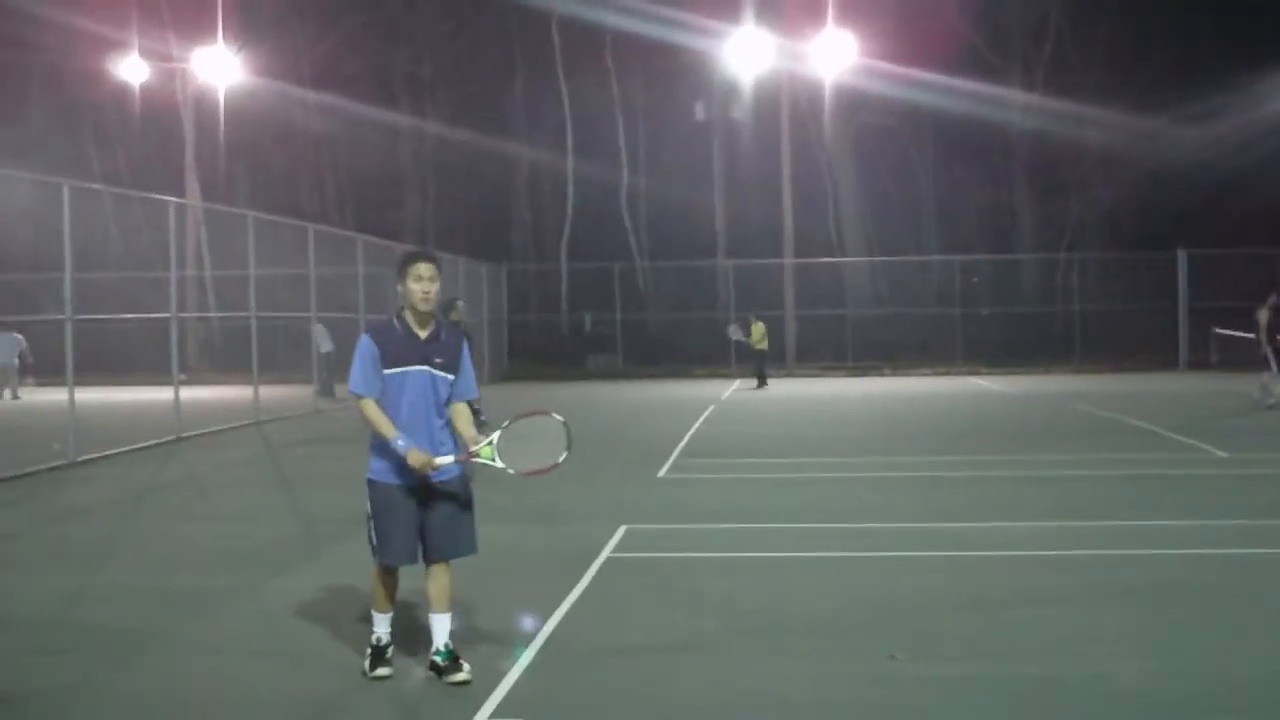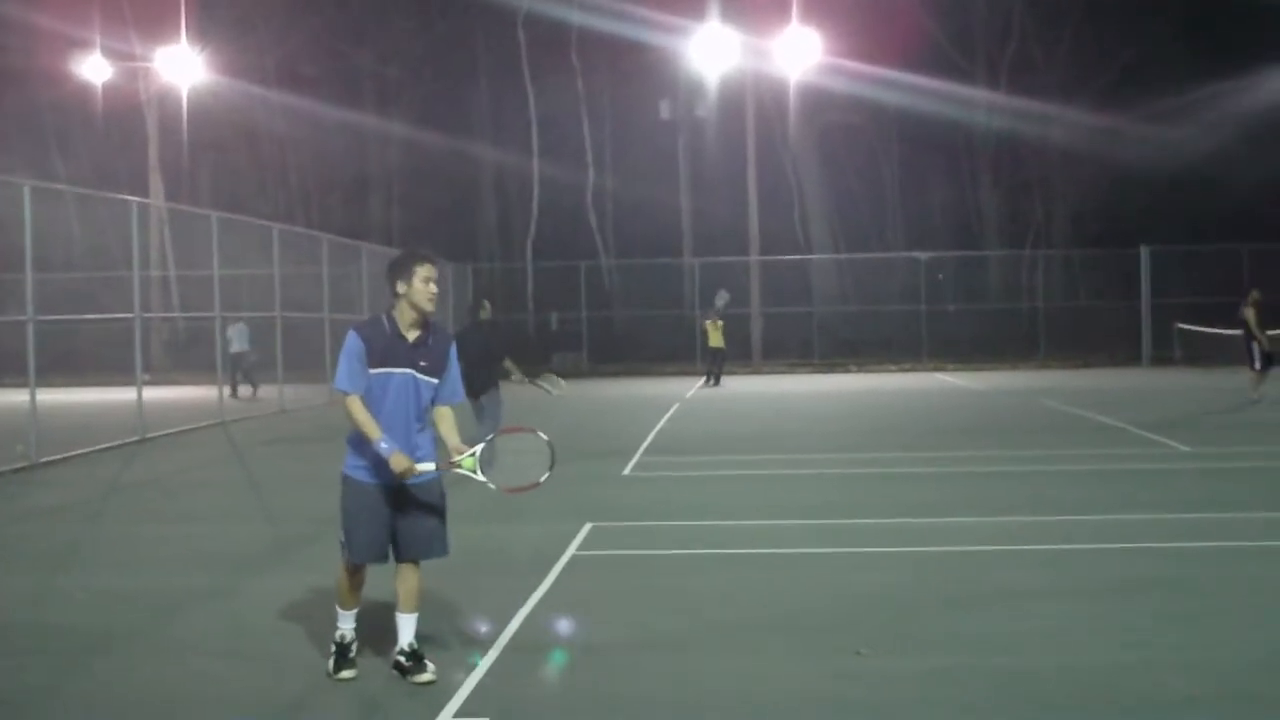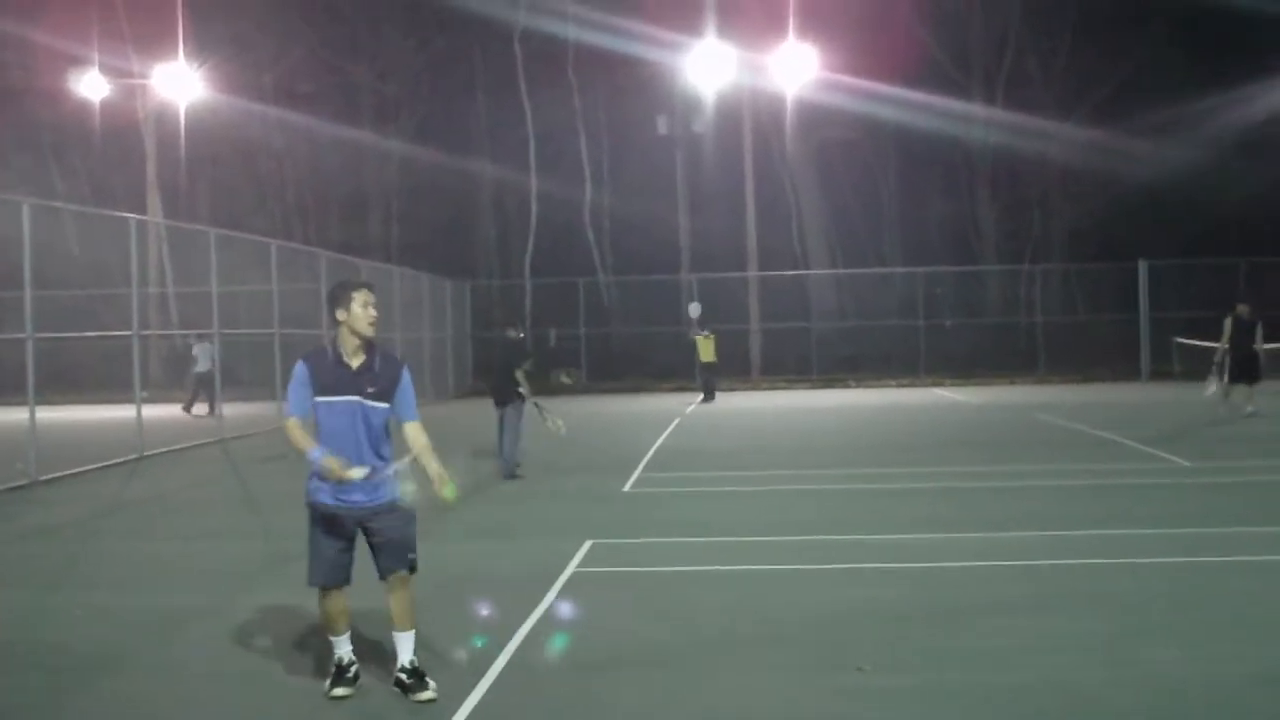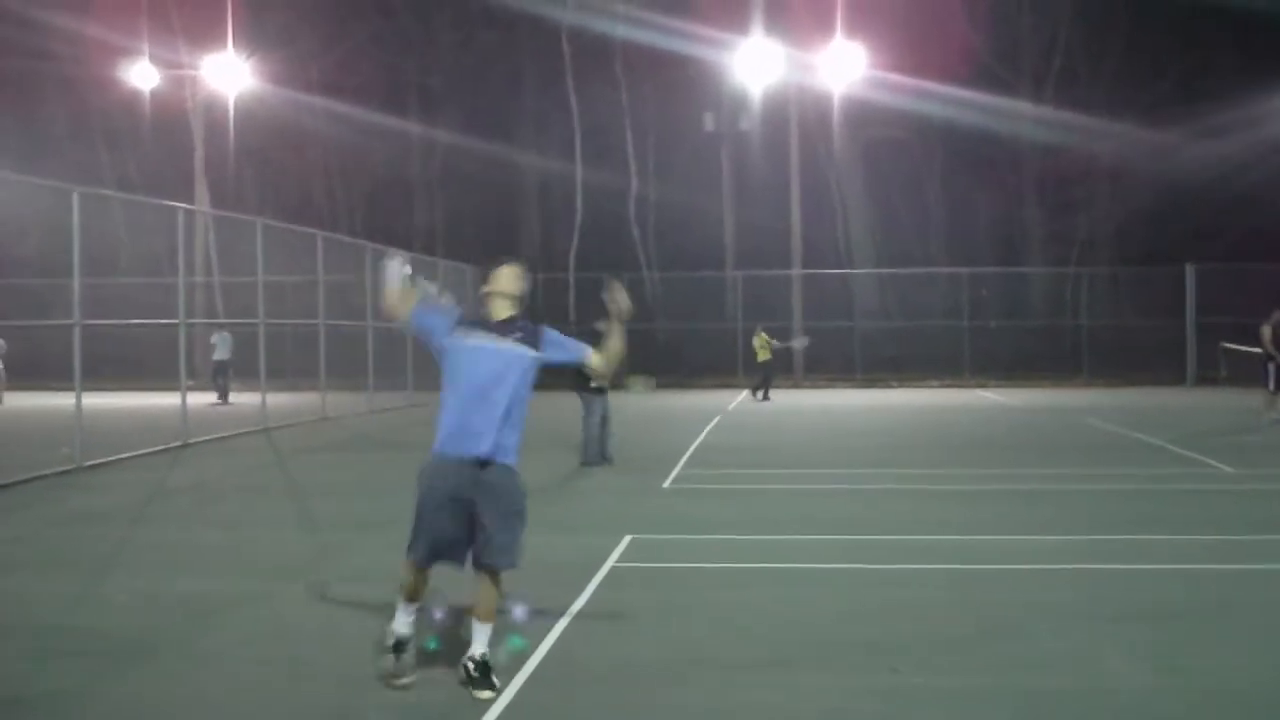
dt=1s
person 1, frame 1
left shoulder: (454, 342)
right shoulder: (376, 338)
left elbow: (457, 402)
right elbow: (366, 401)
left wrist: (471, 435)
right wrist: (405, 447)
left hip: (444, 471)
right hip: (391, 472)
left knee: (441, 557)
right knee: (388, 560)
left ankle: (441, 647)
right ankle: (381, 639)
person 1, frame 2
left shoulder: (442, 344)
right shoulder: (362, 337)
left elbow: (442, 405)
right elbow: (352, 401)
left wrist: (454, 443)
right wrist: (388, 450)
left hip: (419, 472)
right hip: (366, 471)
left knee: (411, 558)
right knee: (356, 559)
left ankle: (406, 647)
right ankle: (345, 637)
person 1, frame 3
left shoulder: (394, 371)
right shoulder: (311, 368)
left elbow: (411, 427)
right elbow: (294, 425)
left wrist: (436, 470)
right wrist: (322, 459)
left hip: (383, 496)
right hip: (330, 500)
left knee: (399, 576)
right knee: (329, 586)
left ankle: (406, 666)
right ankle: (344, 661)
person 1, frame 4
left shoulder: (539, 339)
right shoulder: (457, 327)
left elbow: (604, 363)
right elbow: (395, 307)
left wrist: (617, 320)
right wrist: (395, 266)
left hip: (498, 472)
right hip: (450, 463)
left knee: (492, 568)
right knee: (421, 559)
left ankle: (477, 659)
right ankle: (401, 630)
